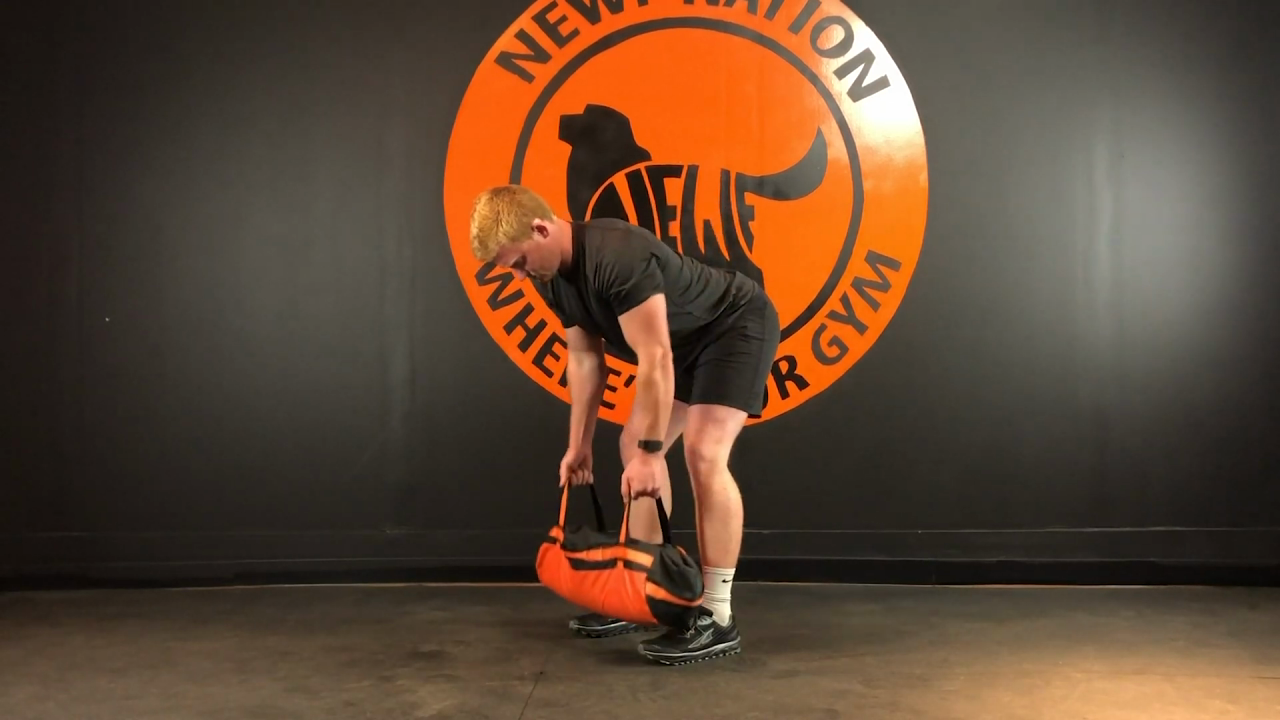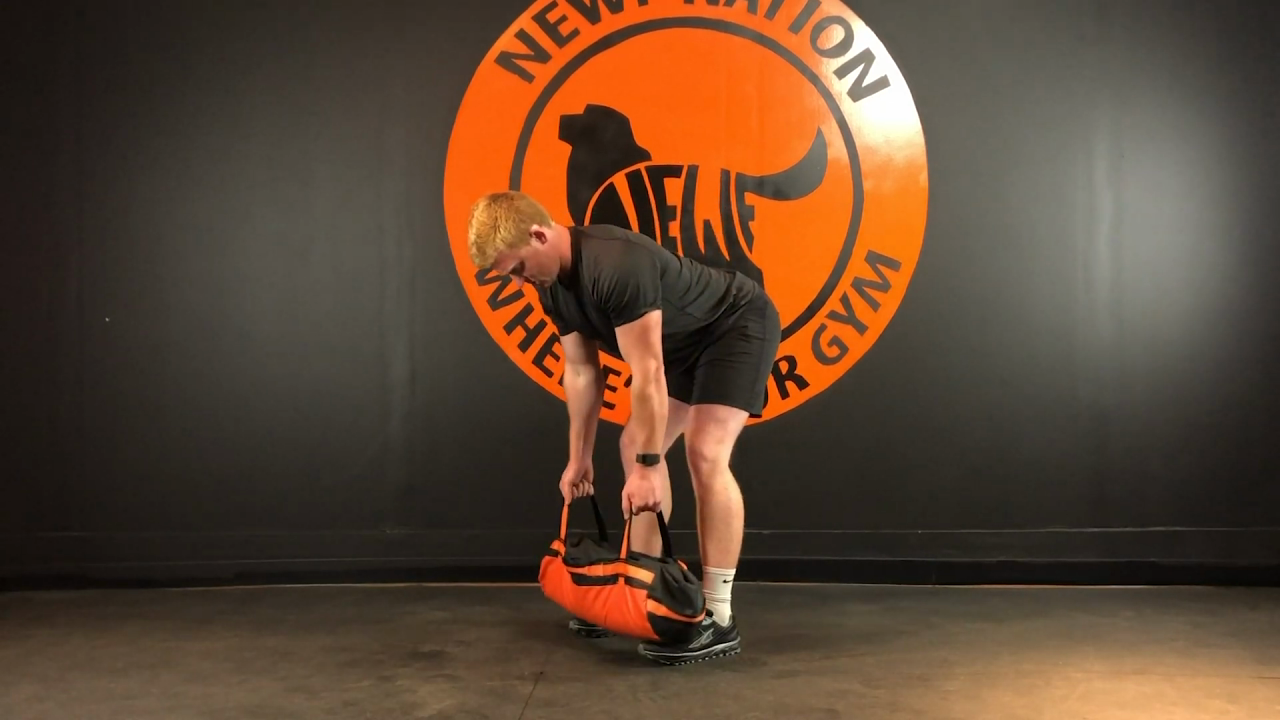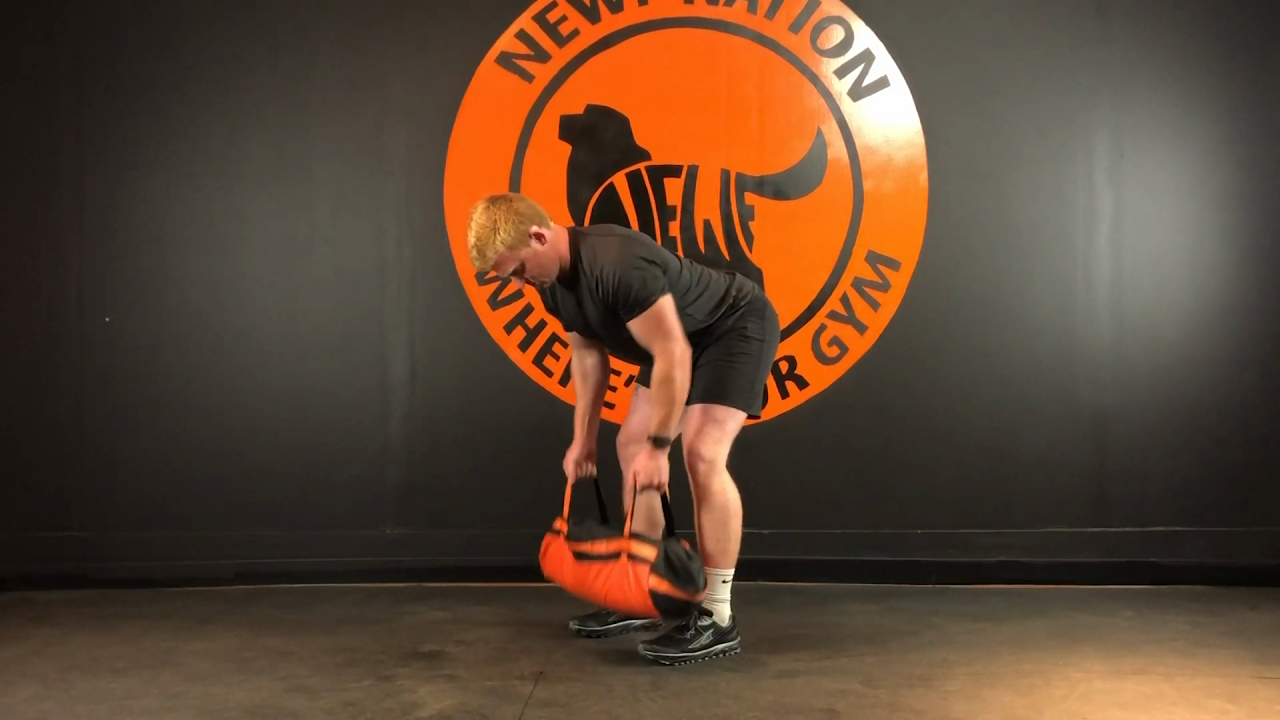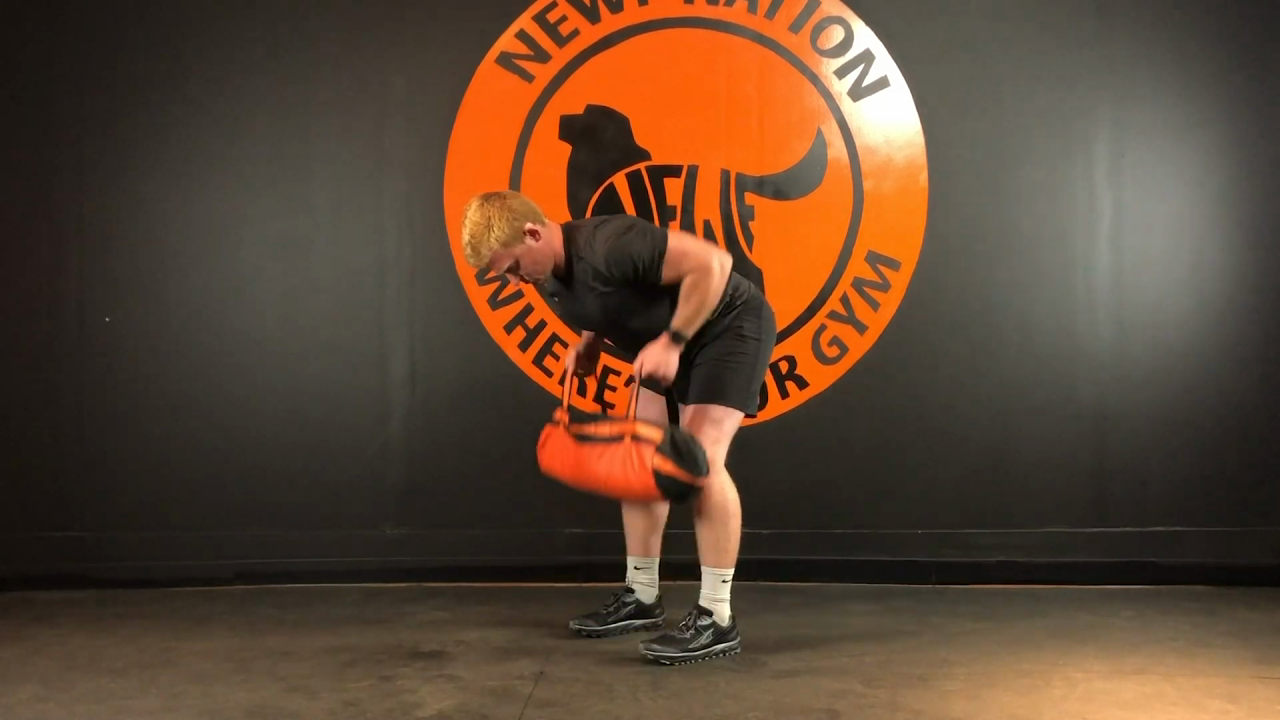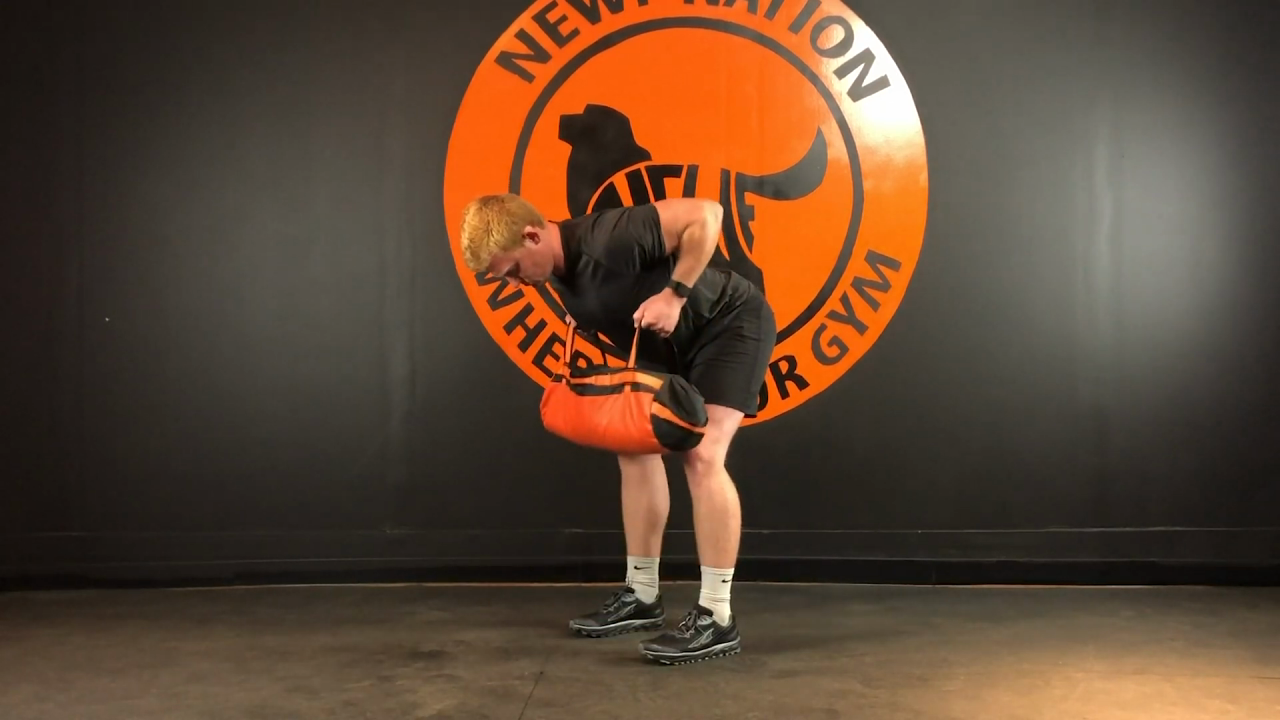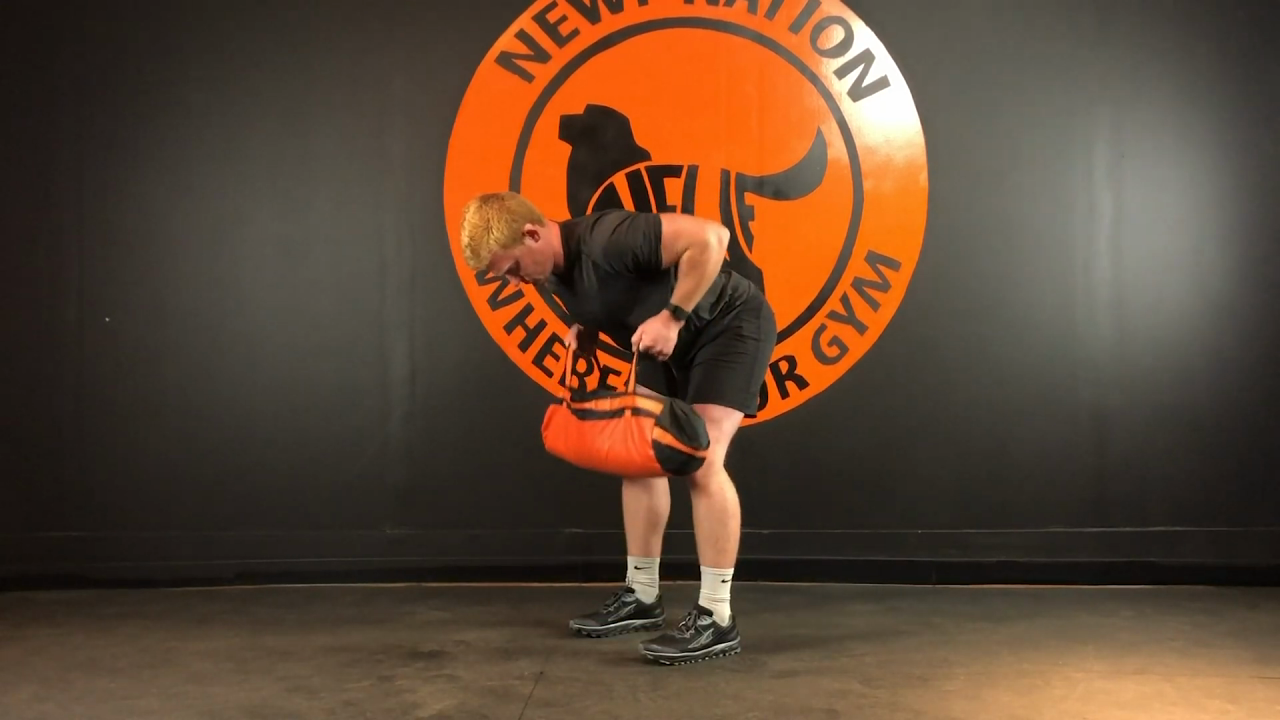
dt=0.3s
person 1, frame 1
left shoulder: (616, 257)
right shoulder: (552, 276)
left elbow: (656, 358)
right elbow: (585, 356)
left wrist: (648, 451)
right wrist: (579, 444)
left hip: (736, 325)
right hip: (683, 338)
left knee: (704, 454)
right knee: (632, 447)
left ankle: (717, 617)
person 1, frame 2
left shoulder: (615, 266)
right shoulder: (552, 283)
left elbow: (647, 372)
right elbow: (580, 370)
left wrist: (647, 467)
right wrist: (579, 459)
left hip: (738, 325)
right hip: (683, 339)
left knee: (706, 455)
right knee: (634, 446)
left ankle: (717, 618)
person 1, frame 3
left shoulder: (615, 263)
right shoulder: (553, 282)
left elbow: (673, 357)
right elbow: (588, 355)
left wrist: (659, 448)
right wrist: (583, 439)
left hip: (736, 326)
right hip: (682, 337)
left knee: (703, 455)
right knee: (632, 445)
left ankle: (717, 618)
person 1, frame 4
left shoulder: (609, 247)
right shoulder: (553, 275)
left elbow: (713, 263)
left wrist: (672, 343)
right wrist: (585, 350)
left hip: (731, 324)
right hip: (674, 340)
left knee: (702, 455)
left ankle: (716, 618)
right ankle: (641, 597)
person 1, frame 5
left shoulder: (607, 239)
right shoulder: (556, 265)
left elbow: (706, 214)
left wrist: (673, 293)
right wrist: (583, 315)
left hip: (730, 324)
right hip: (671, 338)
left knee: (701, 455)
right knee: (636, 449)
left ankle: (716, 617)
right ankle: (642, 595)
person 1, frame 6
left shoulder: (607, 240)
right shoulder: (554, 269)
left elbow: (711, 239)
left wrist: (671, 317)
right wrist: (586, 329)
left hip: (731, 323)
right hip: (675, 337)
left knee: (700, 454)
left ankle: (717, 618)
right ankle: (642, 597)
